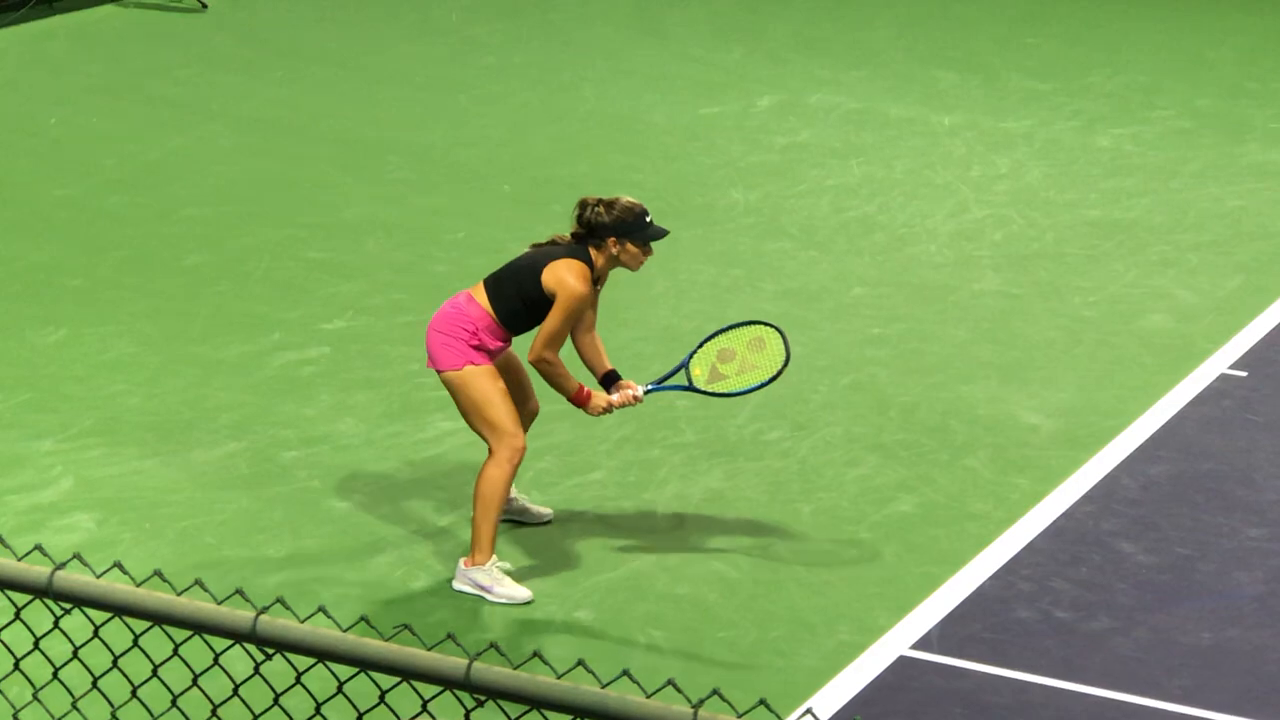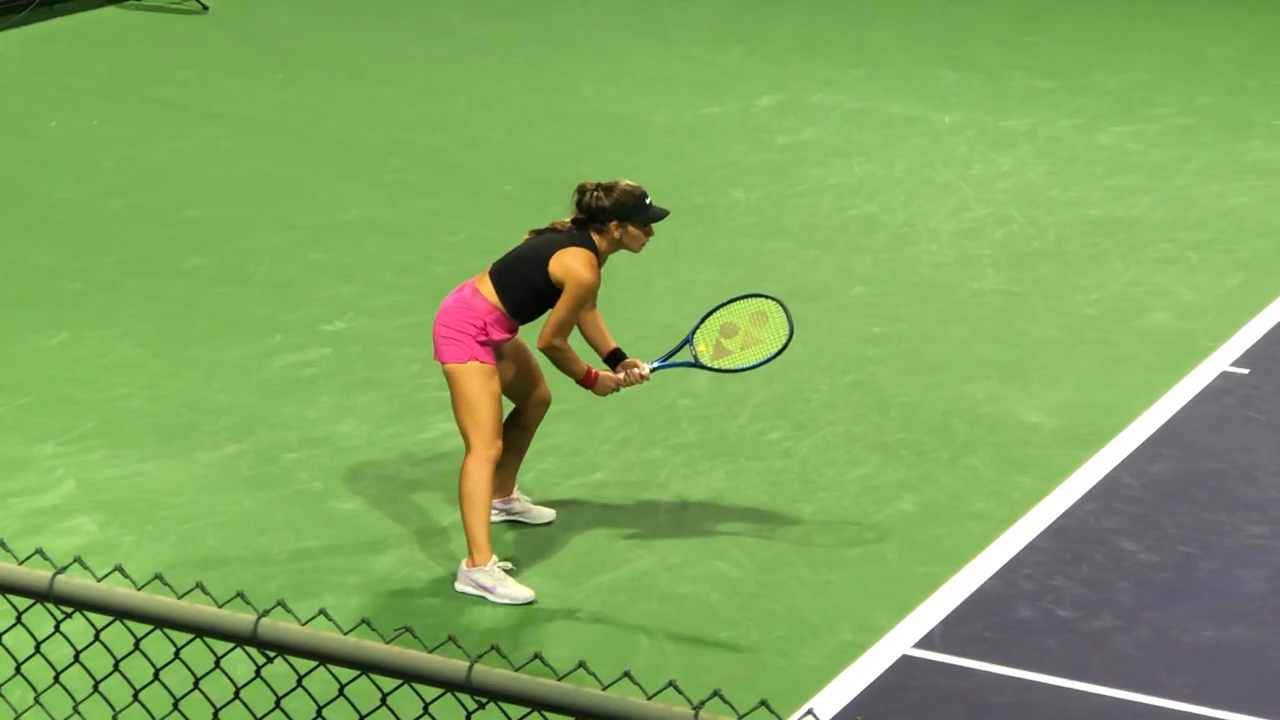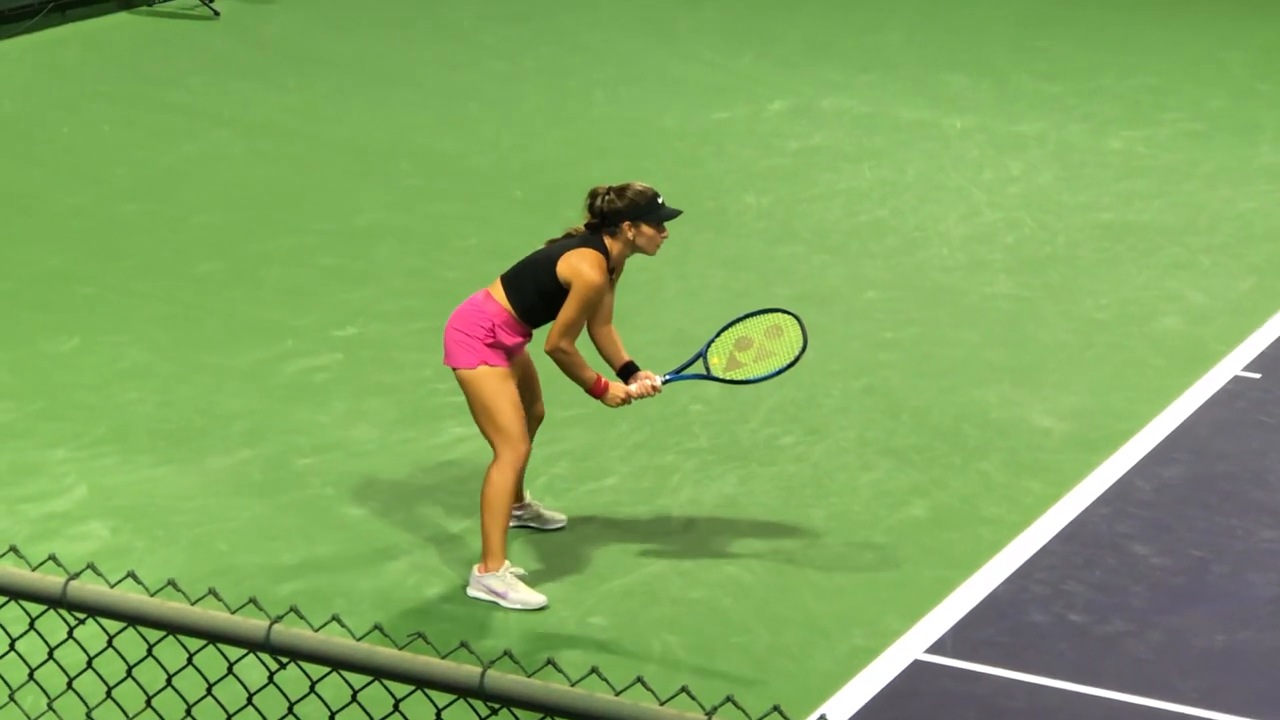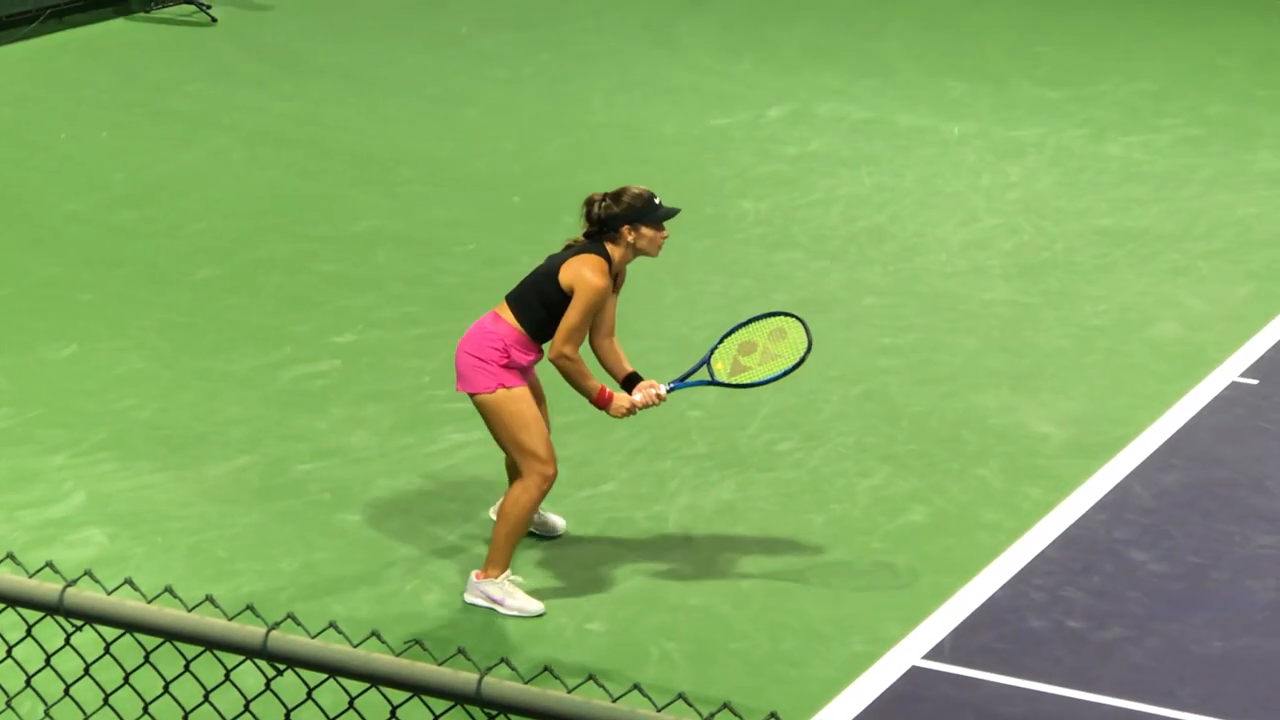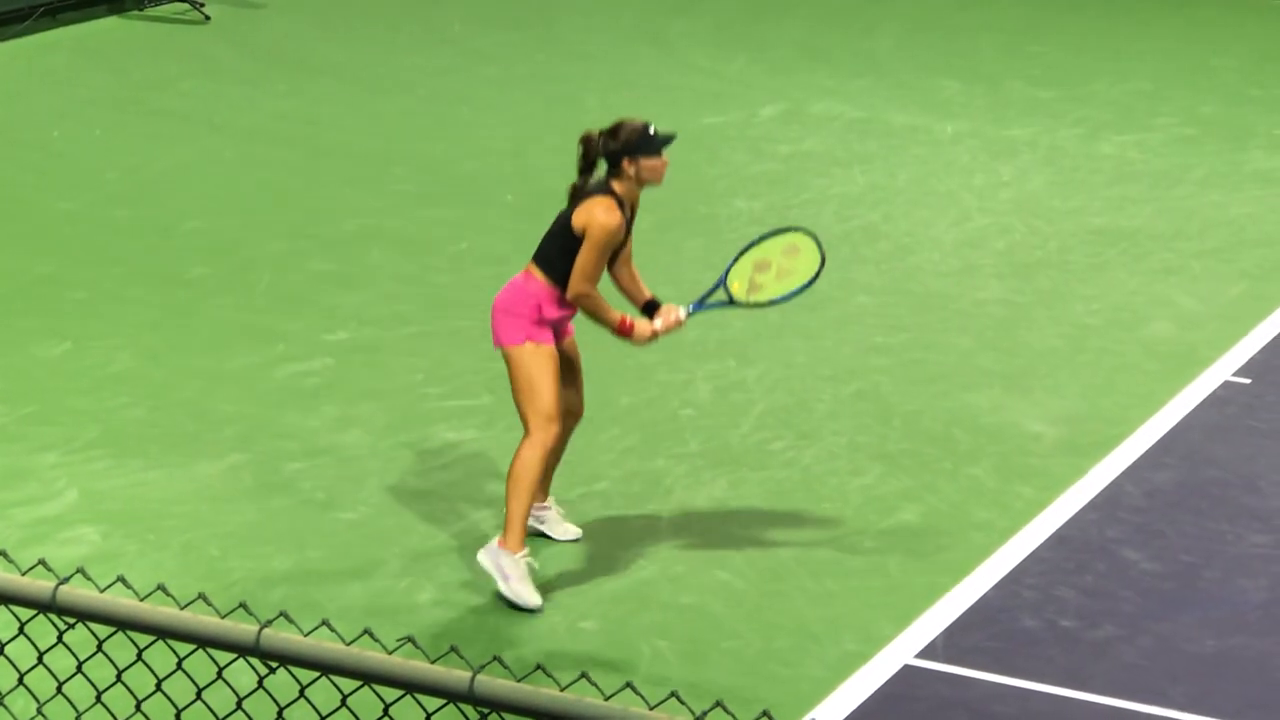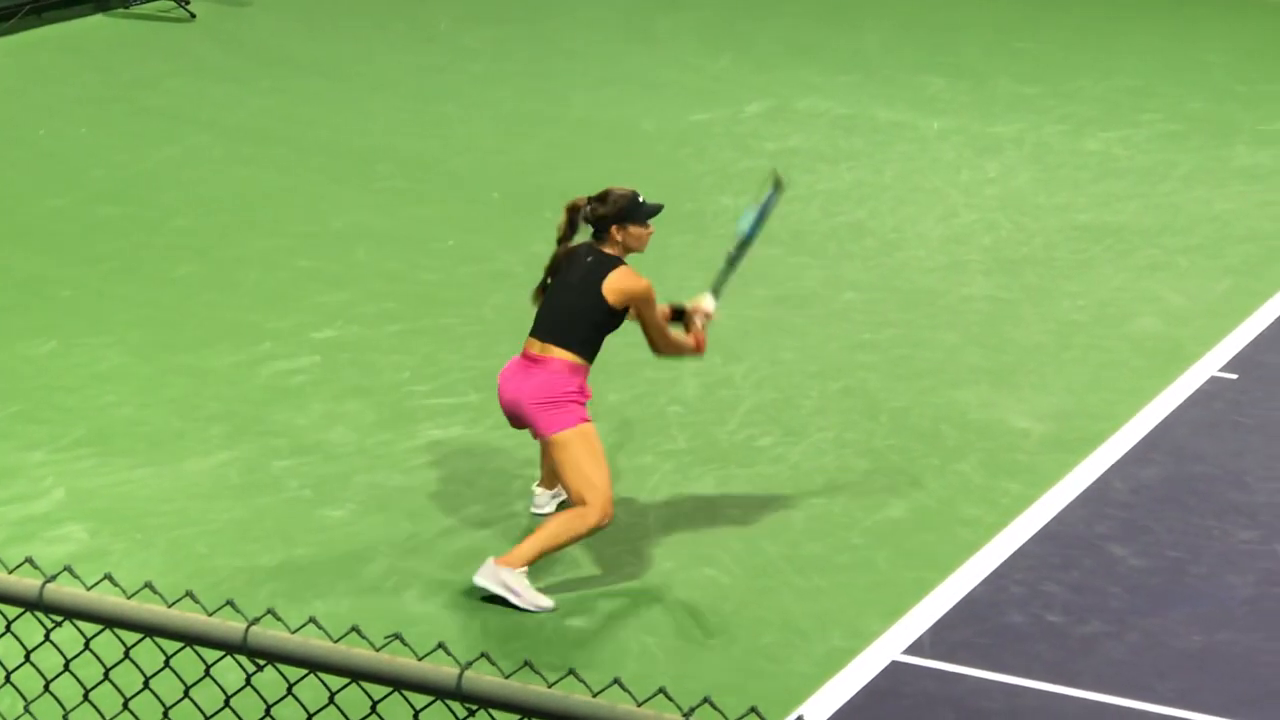
dt=0.5s
person 1, frame 1
left shoulder: (592, 265)
right shoulder: (575, 282)
left elbow: (584, 333)
right elbow: (542, 356)
left wrist: (612, 382)
right wrist: (584, 398)
left hip: (479, 336)
right hip: (459, 338)
left knee: (524, 411)
right knee: (510, 444)
left ankle: (498, 500)
right ankle: (476, 567)
person 1, frame 2
left shoulder: (587, 242)
right shoulder: (582, 268)
left elbow: (585, 311)
right elbow: (551, 341)
left wrist: (616, 359)
right wrist: (591, 379)
left hip: (488, 324)
right hip: (468, 330)
left knee: (536, 400)
right knee: (485, 446)
left ankle: (501, 497)
right ankle: (478, 567)
person 1, frame 3
left shoulder: (607, 254)
right shoulder: (591, 270)
left elbow: (600, 326)
right elbow: (558, 345)
left wrist: (630, 373)
right wrist: (601, 388)
left hip: (501, 332)
right hip: (478, 335)
left knee: (529, 417)
right knee: (513, 448)
left ankle: (514, 505)
right ankle: (490, 573)
person 1, frame 4
left shoulder: (611, 265)
right shoulder: (594, 276)
left elbow: (602, 338)
right elbow: (563, 352)
left wrist: (633, 383)
right wrist: (605, 399)
left hip: (509, 353)
right hip: (491, 358)
left knee: (529, 443)
right knee: (541, 470)
left ankle: (514, 511)
right ankle: (488, 581)
person 1, frame 5
left shoulder: (624, 197)
right shoulder: (605, 214)
left elbow: (620, 265)
right elbow: (581, 290)
left wrist: (653, 310)
right wrist: (628, 327)
left hip: (549, 312)
right hip: (524, 312)
left knee: (571, 411)
right knee: (545, 430)
left ankle: (537, 505)
right ankle: (507, 550)
person 1, frame 6
left shoulder: (574, 252)
right shoulder: (634, 281)
right elbow: (661, 345)
left wrist: (683, 312)
right wrist: (695, 341)
left hip: (517, 378)
right hip: (551, 393)
left knee: (567, 413)
right knee: (597, 508)
left ankle: (548, 491)
right ankle: (504, 568)
